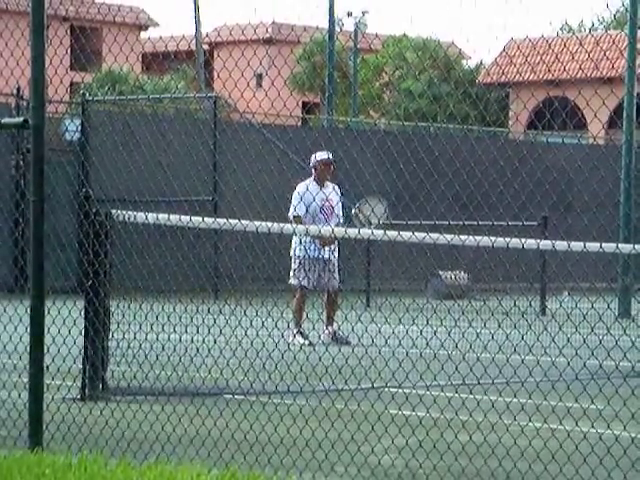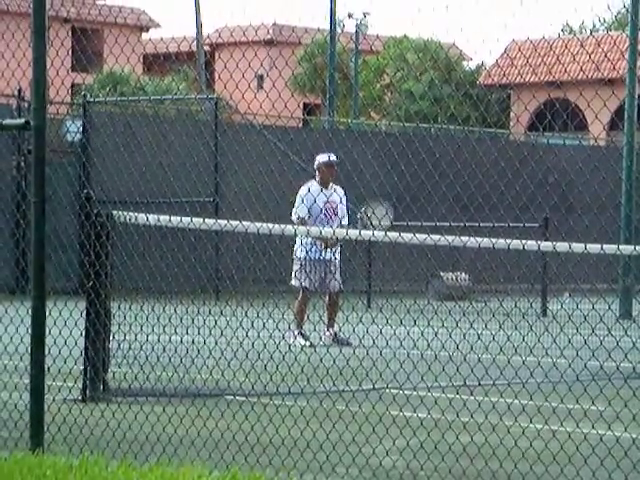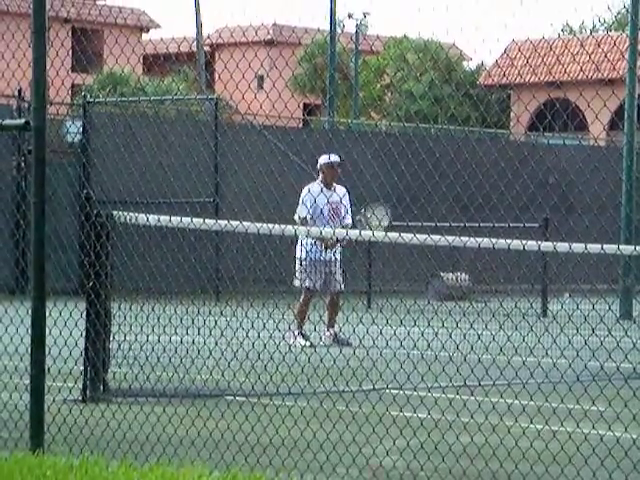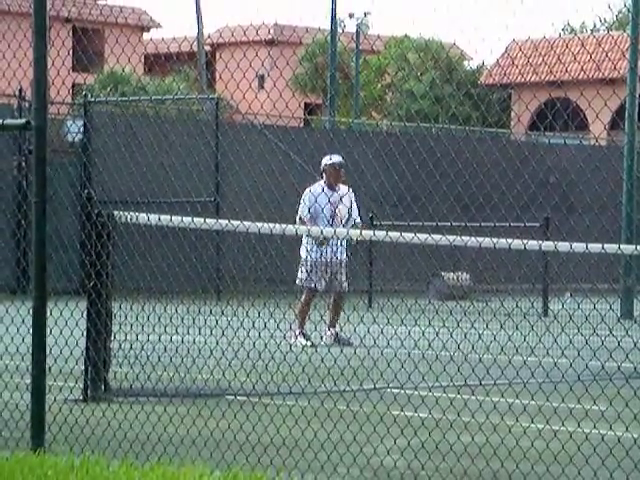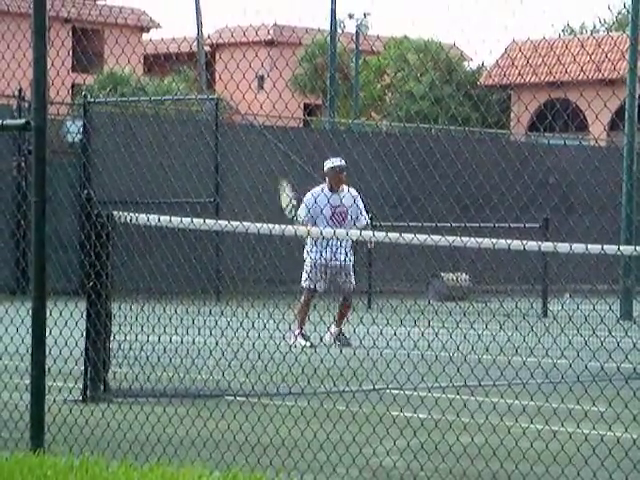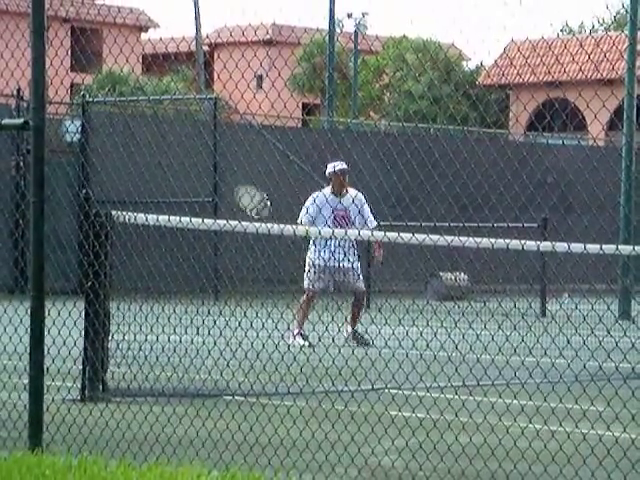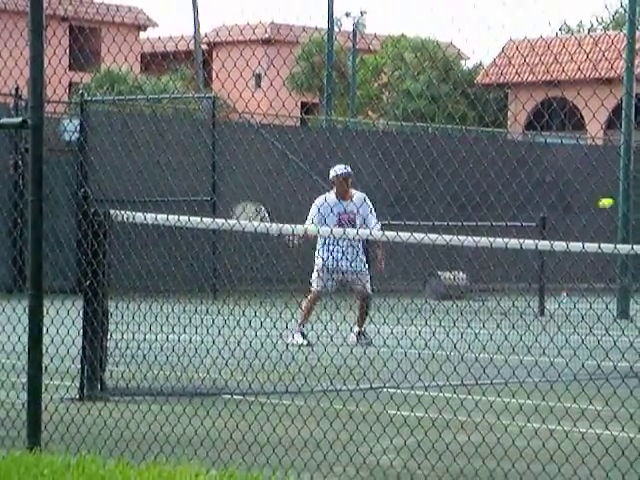
dt=0.1s
person 1, frame 1
left shoulder: (334, 190)
right shoulder: (304, 189)
right elbow: (297, 219)
left wrist: (335, 235)
right wrist: (319, 236)
left hip: (329, 250)
right hip: (307, 249)
left knee: (333, 291)
right knee: (302, 290)
left ankle: (330, 331)
right ankle: (296, 331)
person 1, frame 2
left shoulder: (339, 192)
right shoulder: (308, 191)
left elbow: (342, 223)
right elbow: (300, 221)
right wrist: (322, 239)
left hip: (332, 253)
right hip: (310, 251)
left knee: (334, 293)
right knee: (306, 292)
left ankle: (330, 332)
right ankle: (297, 332)
person 1, frame 3
left shoulder: (342, 192)
right shoulder: (311, 191)
left elbow: (346, 223)
right elbow: (302, 222)
right wrist: (323, 239)
left hip: (333, 253)
right hip: (312, 252)
left knee: (335, 293)
right knee: (308, 292)
left ankle: (330, 332)
right ankle: (297, 332)
person 1, frame 4
left shoulder: (347, 193)
right shoulder: (313, 192)
left elbow: (354, 222)
right elbow: (302, 220)
right wrist: (315, 236)
left hip: (338, 253)
right hip: (316, 253)
left knee: (339, 293)
right knee: (310, 292)
left ankle: (331, 332)
right ankle: (299, 332)
person 1, frame 5
left shoulder: (352, 194)
right shoulder: (314, 195)
left elbow: (362, 223)
right elbow: (302, 220)
left hip: (343, 255)
right hip: (318, 254)
left knee: (348, 293)
right knee: (309, 292)
left ankle: (336, 331)
right ankle: (298, 332)
person 1, frame 6
left shoulder: (356, 198)
right shoulder: (317, 199)
left elbow: (370, 225)
right elbow: (303, 223)
left wrist: (377, 247)
left hip: (348, 256)
right hip: (321, 256)
left knee: (360, 292)
right knee: (311, 292)
left ankle: (352, 329)
right ankle: (297, 332)
person 1, frame 7
left shoulder: (361, 200)
right shoulder: (322, 203)
left elbow: (374, 228)
right elbow: (310, 228)
left wrist: (380, 252)
left hip: (354, 258)
right hip: (328, 258)
left knee: (365, 295)
right knee: (316, 293)
left ankle: (358, 331)
right ankle: (298, 330)
